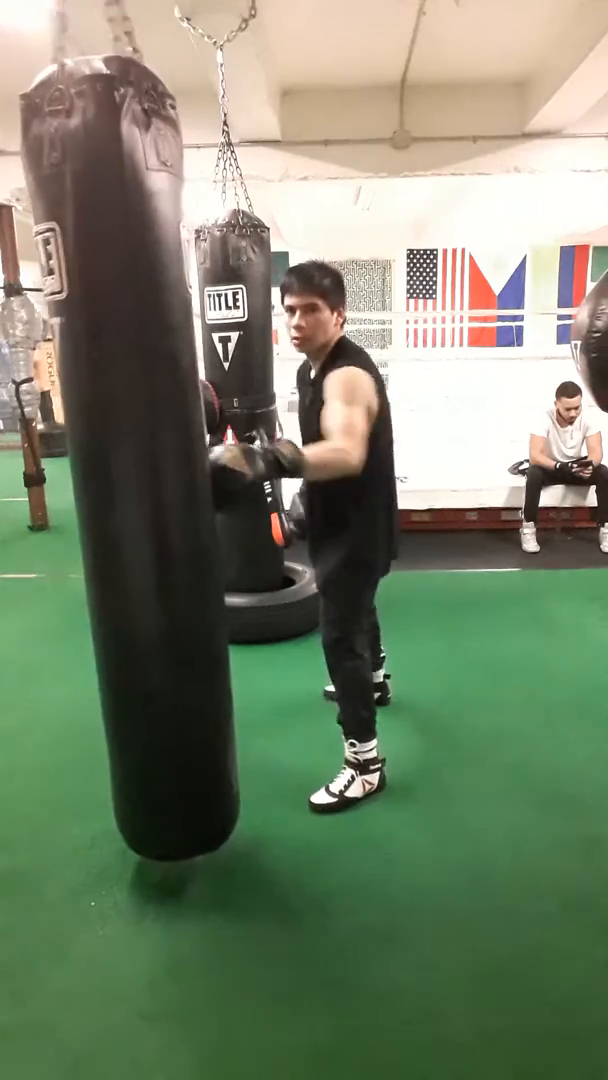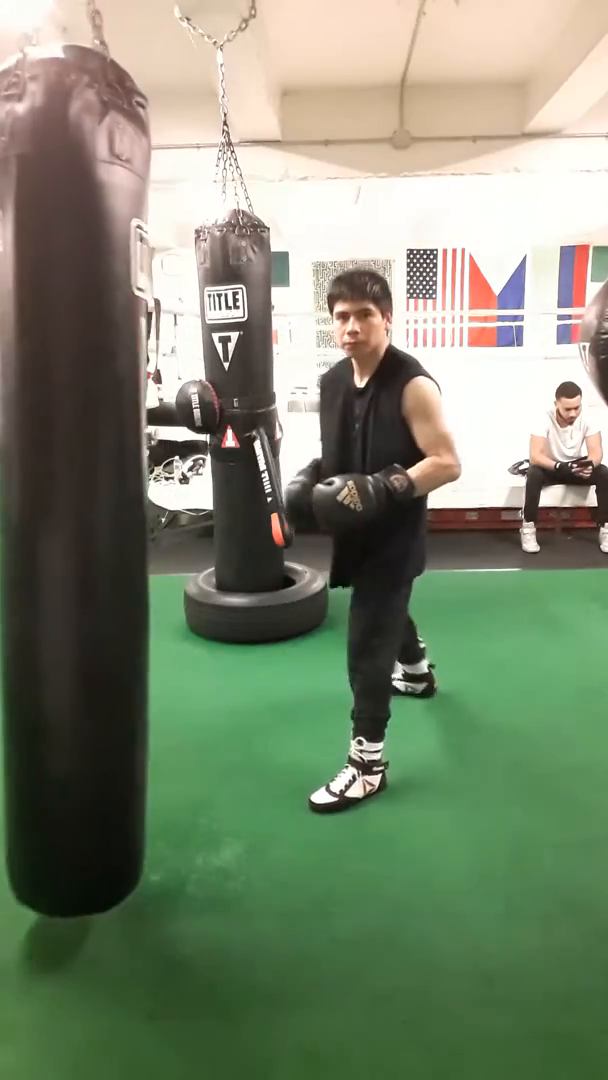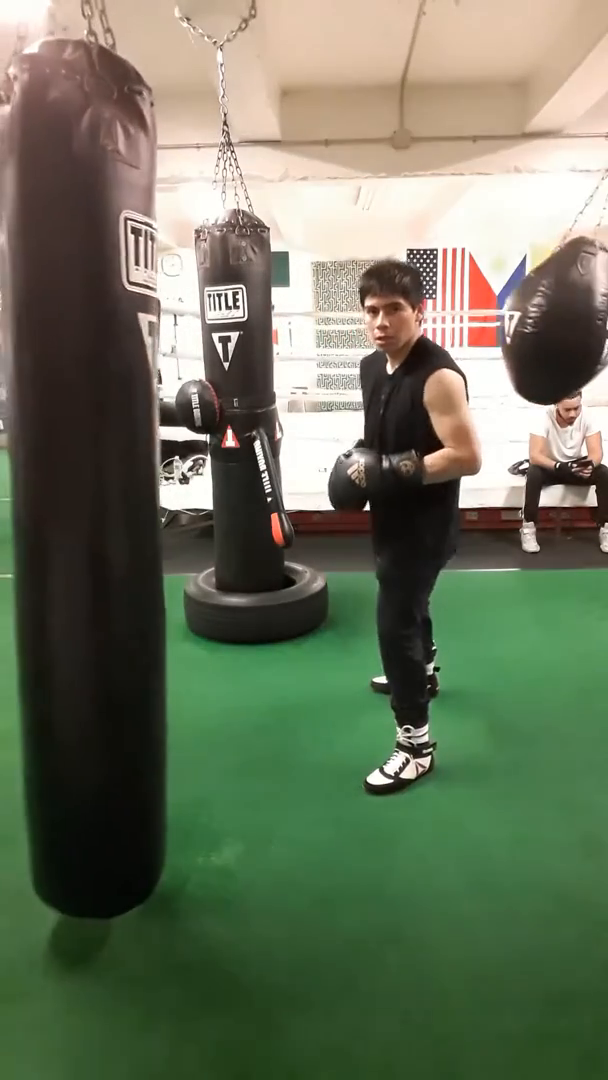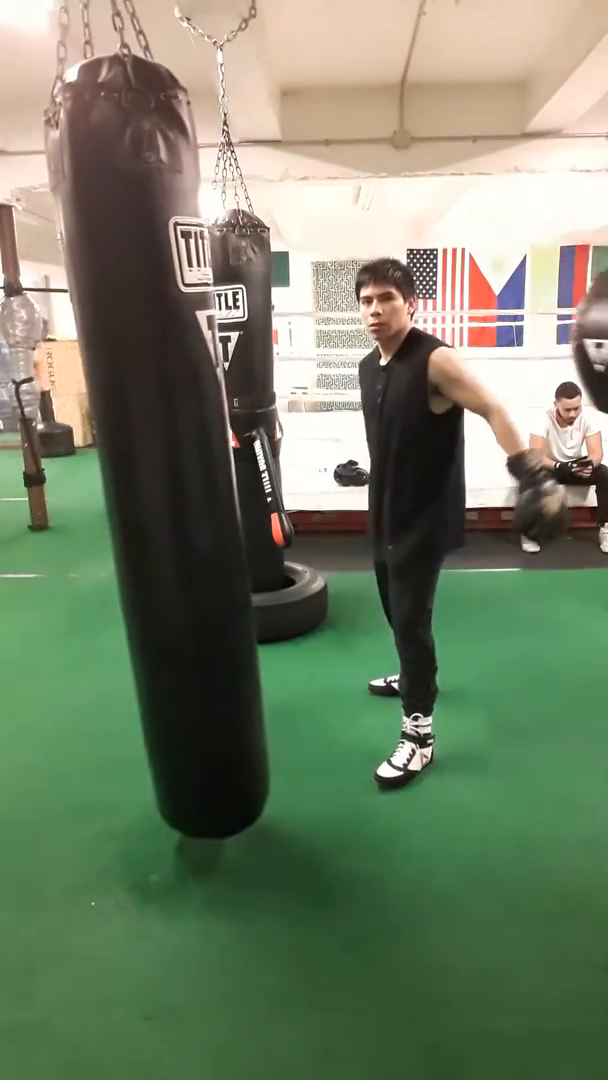
dt=0.7s
person 1, frame 1
left shoulder: (349, 373)
right shoulder: (312, 369)
left elbow: (346, 454)
left wrist: (260, 459)
right wrist: (265, 459)
left hip: (358, 524)
right hip: (338, 519)
left knee: (341, 633)
right knee: (355, 606)
left ankle: (365, 761)
right ankle: (372, 678)
person 1, frame 2
left shoulder: (412, 385)
right shoulder: (333, 382)
left elbow: (447, 463)
left wrist: (379, 490)
right wrist: (309, 481)
left hip: (393, 533)
right hip: (357, 530)
left knee: (366, 638)
right knee: (385, 610)
left ankle: (365, 764)
right ankle: (416, 670)
person 1, frame 3
left shoulder: (438, 376)
right shoulder: (372, 367)
left elbow: (467, 457)
left wrist: (390, 470)
right wrist: (358, 461)
left hip: (421, 523)
right hip: (392, 518)
left knee: (395, 624)
right knee: (407, 605)
left ankle: (416, 744)
right ankle: (422, 671)
person 1, frame 4
left shoulder: (433, 360)
right shoulder: (368, 366)
left elbow: (493, 412)
left wrist: (533, 477)
left hip: (424, 514)
right hip: (387, 510)
left knee: (409, 615)
right knee: (396, 607)
left ankle: (419, 734)
right ankle: (414, 674)
